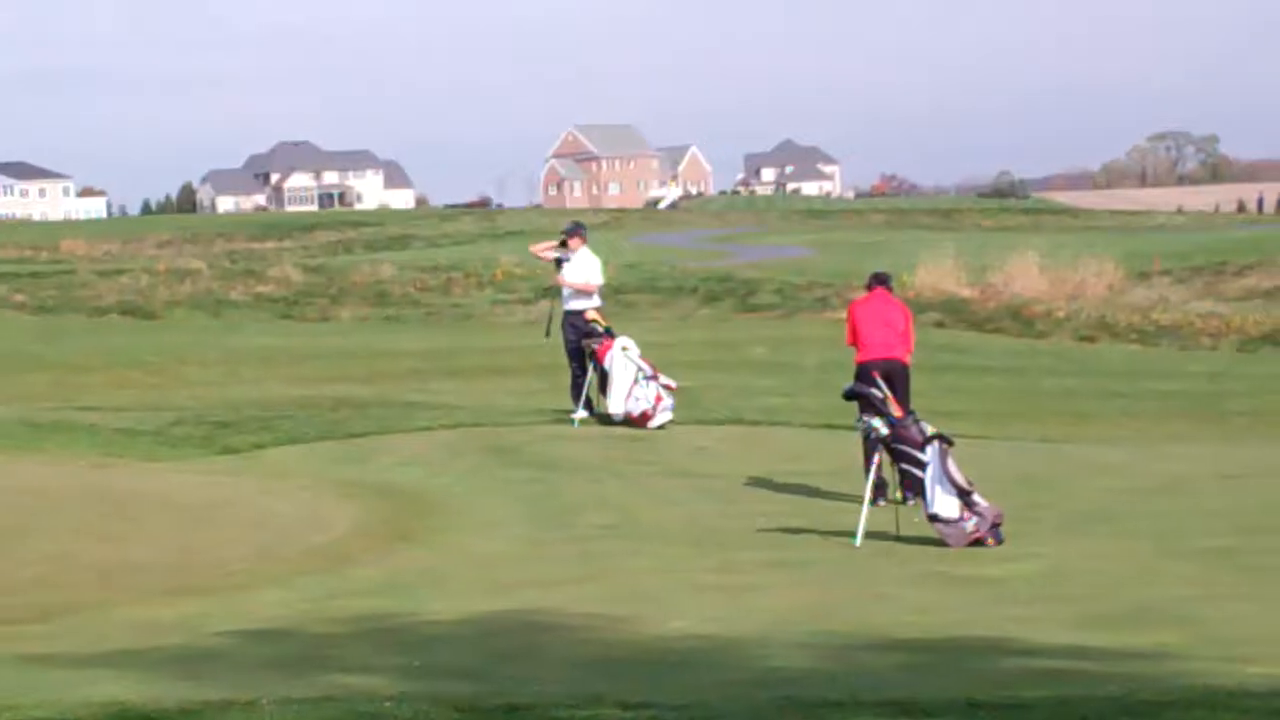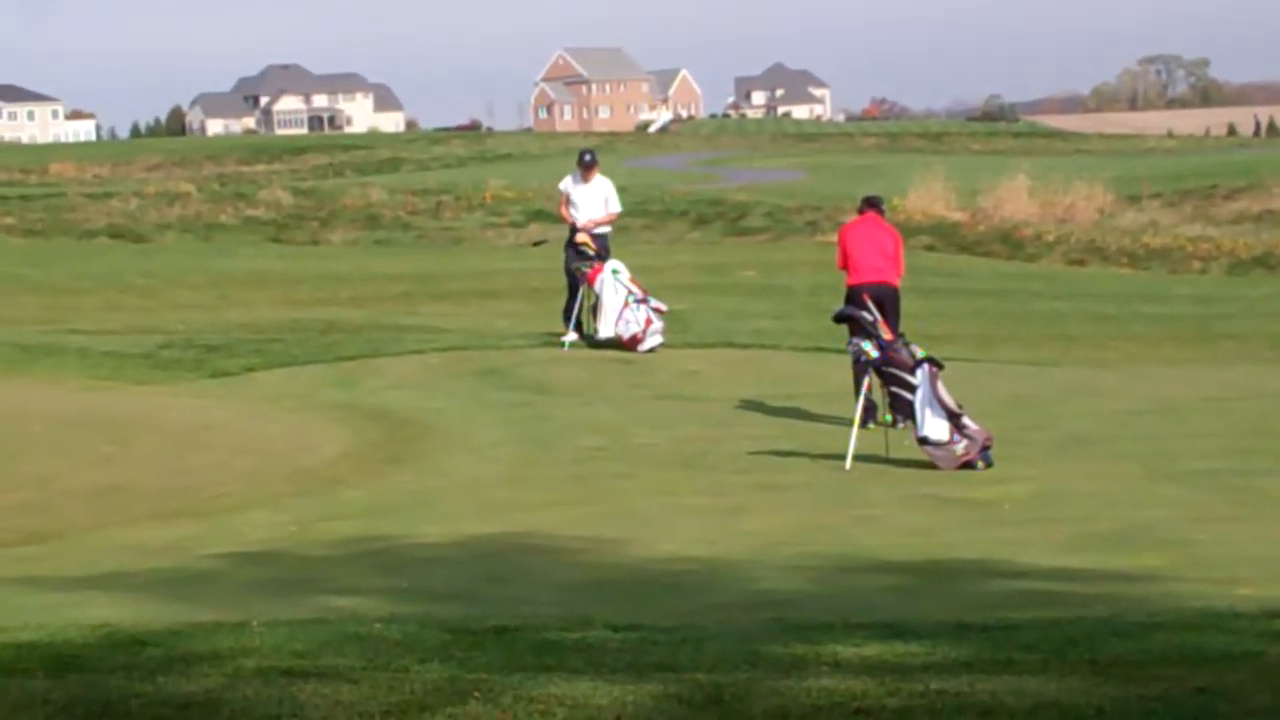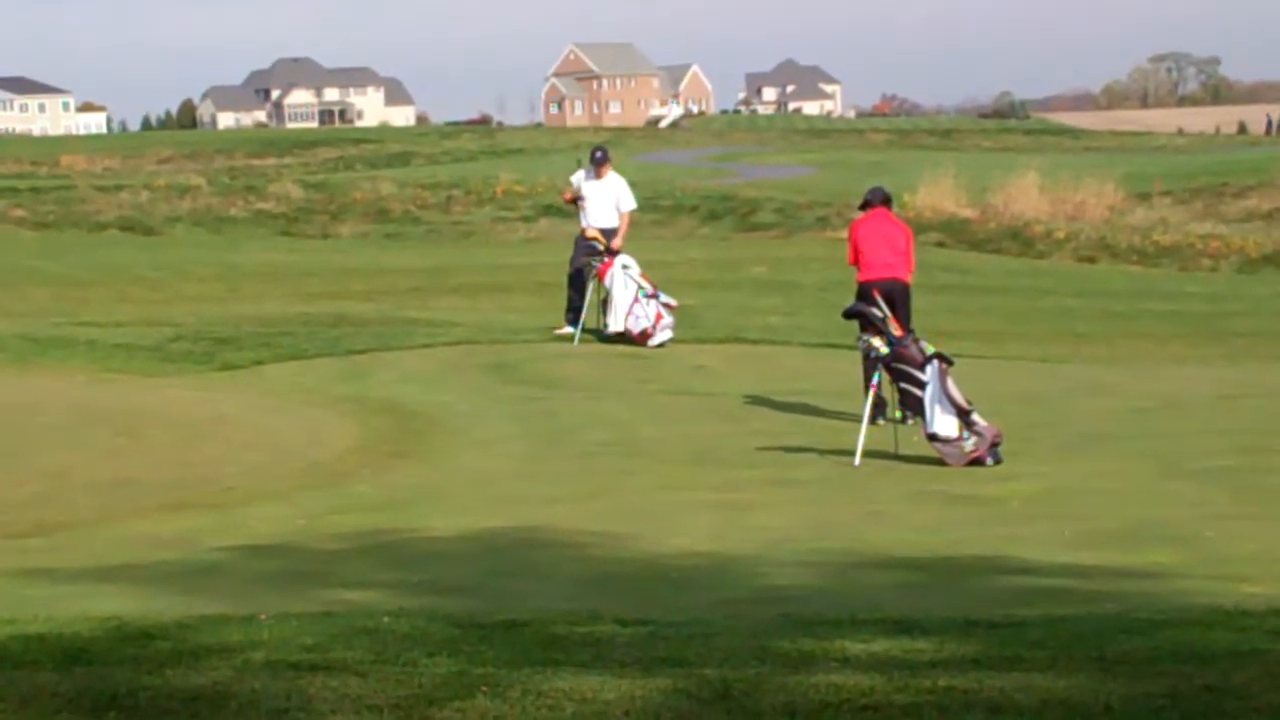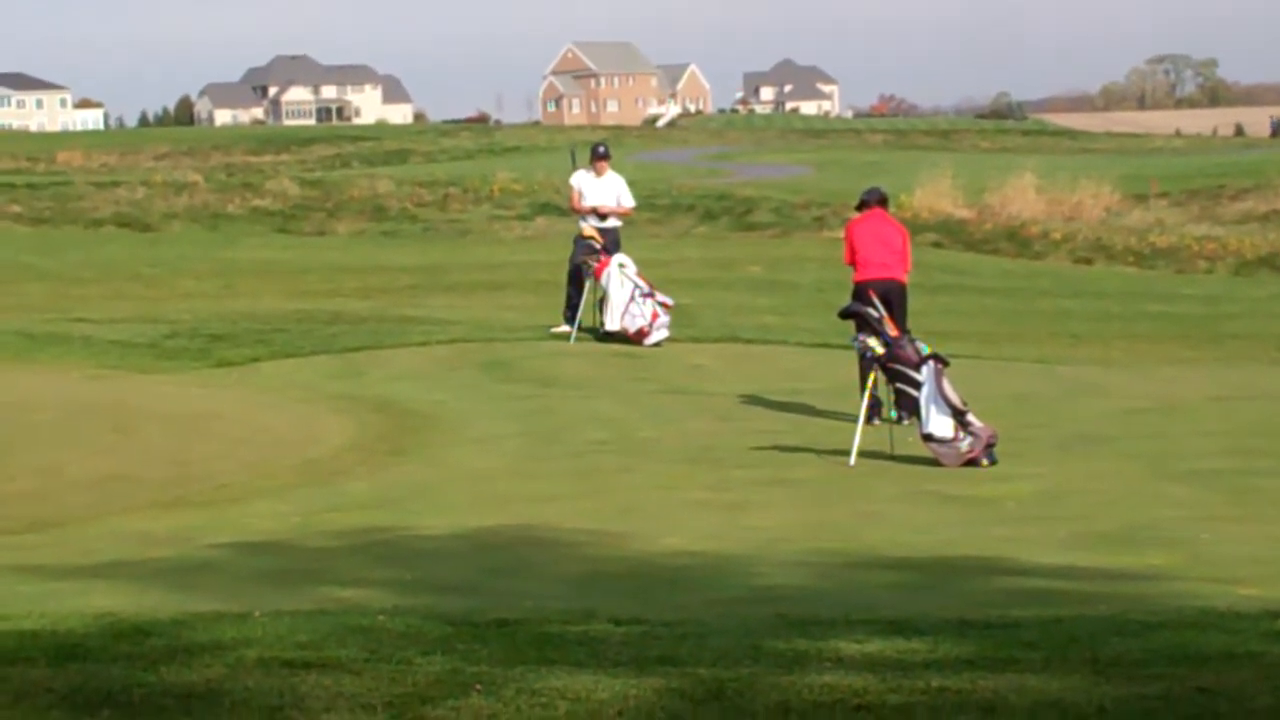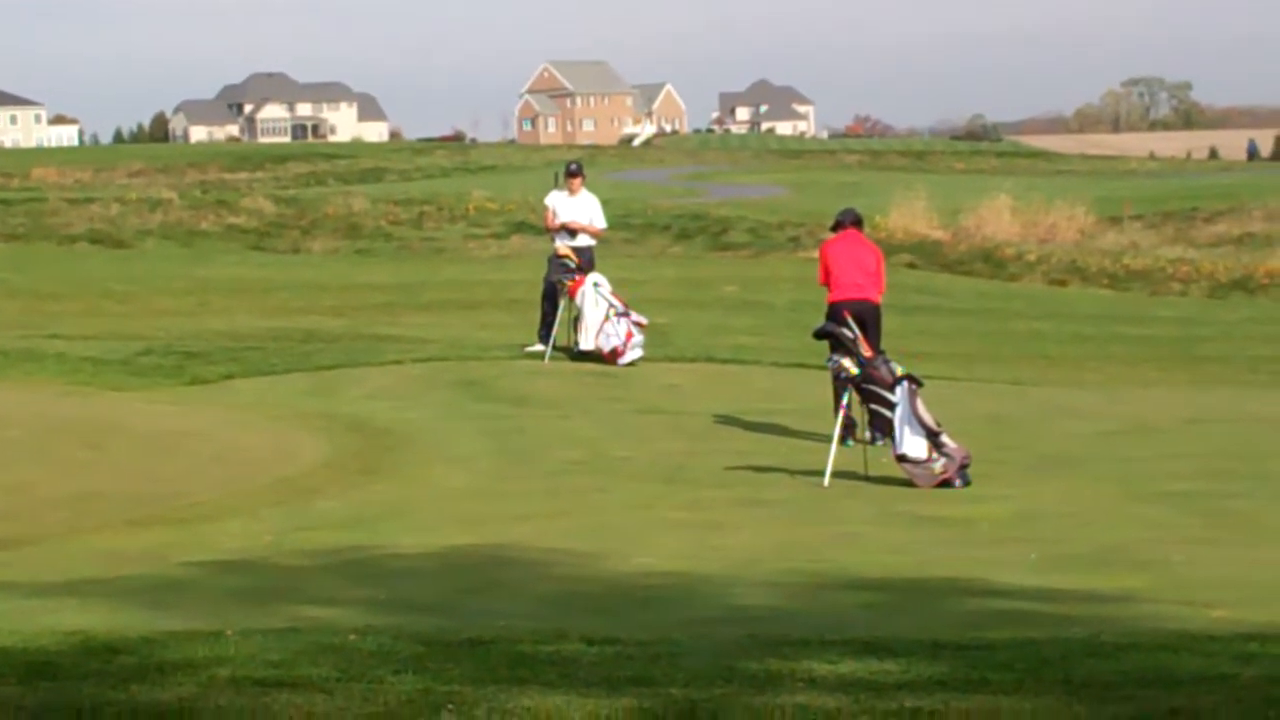
dt=1s
person 1, frame 1
left shoulder: (856, 306)
right shoulder: (901, 307)
left elbow: (851, 340)
right elbow: (909, 345)
left hip: (868, 365)
right hip: (897, 365)
left ankle: (878, 491)
right ankle: (910, 489)
person 1, frame 2
left shoulder: (847, 230)
right shoulder: (892, 231)
left elbow: (842, 264)
right elbow: (899, 269)
left hip: (859, 289)
right hip: (887, 289)
left ankle: (868, 414)
person 1, frame 3
left shoulder: (857, 225)
right shoulder: (902, 227)
left elbow: (853, 260)
right elbow: (910, 266)
left hip: (869, 285)
right hip: (898, 285)
left ankle: (877, 410)
right ankle: (908, 409)
person 1, frame 4
left shoulder: (853, 225)
right shoulder: (899, 228)
left elbow: (850, 260)
right elbow: (906, 266)
left hip: (866, 284)
right hip: (895, 285)
left ankle: (873, 410)
right ankle: (904, 409)
person 1, frame 5
left shoulder: (828, 246)
right shoulder: (873, 248)
left elbow: (824, 281)
right elbow: (880, 287)
left hip: (840, 305)
right hip: (869, 306)
left ankle: (847, 430)
right ankle: (878, 430)
person 2, frame 1
left shoulder: (591, 259)
right shoulder: (562, 255)
left elbow: (592, 287)
right elbow: (533, 250)
left wrist: (567, 283)
right wrist: (559, 244)
left hip: (589, 314)
right hip: (569, 315)
right knee: (576, 363)
right ankle: (583, 406)
person 2, frame 2
left shoulder: (606, 185)
right shoulder: (569, 182)
left elbow: (614, 214)
right elbow: (562, 207)
left wrist: (593, 222)
right wrist: (571, 223)
left hip: (599, 238)
right hip: (576, 238)
right knee: (573, 282)
right ankle: (573, 328)
person 2, frame 3
left shoulder: (619, 183)
right shoulder: (581, 176)
left elbow: (625, 213)
right elbow: (566, 196)
left wrist: (620, 237)
right wrist: (574, 198)
left hip: (609, 235)
right hip: (587, 233)
right knee: (575, 274)
right ankle: (572, 322)
person 2, frame 4
left shoulder: (617, 180)
right shoulder: (580, 177)
left elbow: (628, 209)
right elbow: (574, 206)
left wrist: (610, 209)
right wrist: (593, 209)
left hip: (610, 233)
right knee: (575, 272)
right ankle: (570, 321)
person 2, frame 5
left shoulder: (591, 200)
right shoulder: (554, 196)
left elbow: (599, 231)
right elbow: (547, 225)
left wrist: (581, 226)
right wrist: (562, 225)
left hip: (584, 252)
right hip: (561, 250)
right knee: (549, 291)
right ankle: (544, 339)
